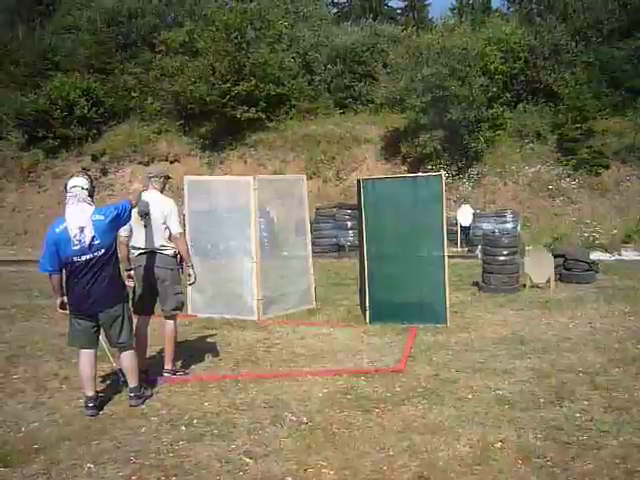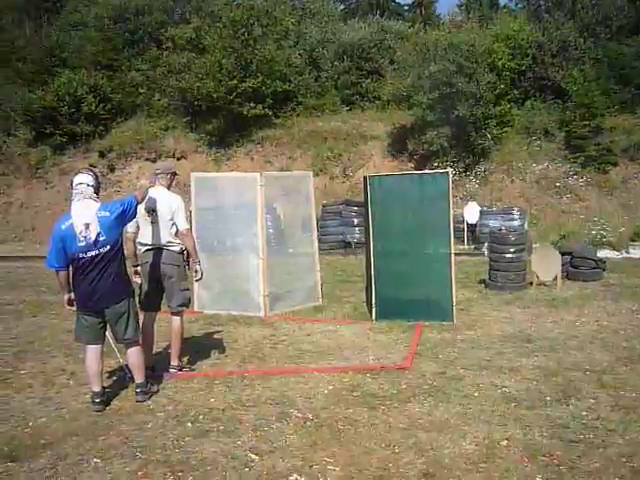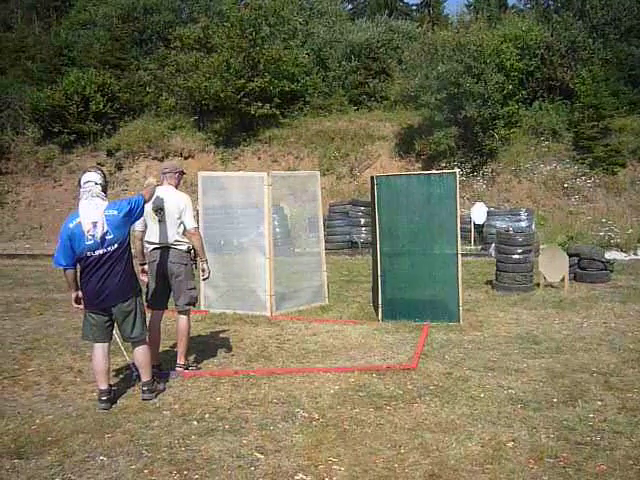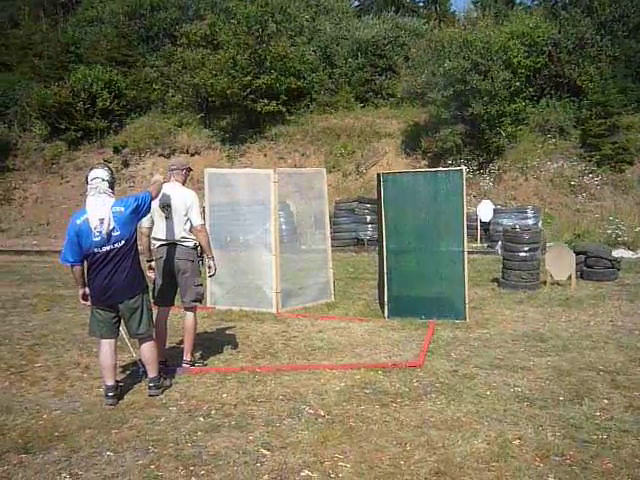
dt=0.4s
person 1, frame 1
left shoulder: (56, 229)
right shoulder: (107, 216)
left elbow: (54, 271)
right elbow: (131, 202)
left wrist: (59, 295)
right wrist: (137, 190)
left hip: (79, 301)
right hip: (112, 297)
left knee: (86, 349)
right knee: (125, 344)
left ankle: (91, 401)
right ankle: (135, 392)
person 1, frame 2
left shoulder: (62, 226)
right shoulder: (112, 212)
left elbow: (60, 267)
right elbow: (137, 199)
left wrist: (66, 292)
right wrist: (145, 186)
left hip: (86, 297)
right hip: (118, 293)
left knee: (93, 345)
right knee: (131, 341)
left ankle: (97, 396)
right ankle: (142, 388)
person 1, frame 3
left shoulder: (70, 224)
right shoulder: (119, 211)
left elbow: (68, 266)
right elbow: (144, 197)
left wrist: (74, 290)
right wrist: (152, 185)
left hip: (94, 296)
right hip: (125, 291)
left knee: (100, 343)
right knee: (138, 339)
left ankle: (104, 394)
right ankle: (148, 385)
person 1, frame 4
left shoulder: (77, 220)
right shoulder: (127, 207)
left elbow: (75, 262)
right elbow: (152, 193)
left wrist: (82, 287)
right wrist: (158, 181)
left hip: (100, 292)
right hip: (132, 288)
left knee: (106, 339)
right knee: (145, 335)
left ankle: (111, 390)
right ankle: (154, 382)
person 2, frame 1
right shoulder: (166, 203)
left elbow: (123, 240)
right elbow: (177, 237)
left wrist: (127, 268)
right wrist: (189, 265)
left hip: (140, 262)
right hip: (164, 260)
left knee: (142, 317)
right knee: (170, 315)
left ankle: (141, 367)
right ankle: (169, 366)
person 2, frame 2
left shoulder: (139, 201)
right shoulder: (174, 199)
left elbow: (130, 237)
right elbow: (184, 233)
left wrist: (135, 264)
right wrist: (196, 261)
left hip: (147, 258)
right hip: (171, 257)
left knee: (149, 313)
right knee: (176, 312)
left ankle: (147, 363)
right ankle: (175, 363)
person 2, frame 3
right shoulder: (181, 198)
left elbow: (137, 235)
right elbow: (192, 232)
left wrist: (141, 263)
right wrist: (203, 260)
left hip: (154, 257)
right hip: (178, 256)
left knee: (156, 312)
right knee: (183, 311)
left ankle: (154, 362)
right ankle: (181, 361)
person 2, frame 4
right shoulder: (188, 195)
left elbow: (144, 232)
right elbow: (199, 229)
left wrist: (149, 259)
right wrist: (210, 257)
left hip: (162, 253)
right hip: (185, 252)
left knee: (162, 308)
right knee: (190, 307)
left ankle: (160, 358)
right ankle: (188, 358)
